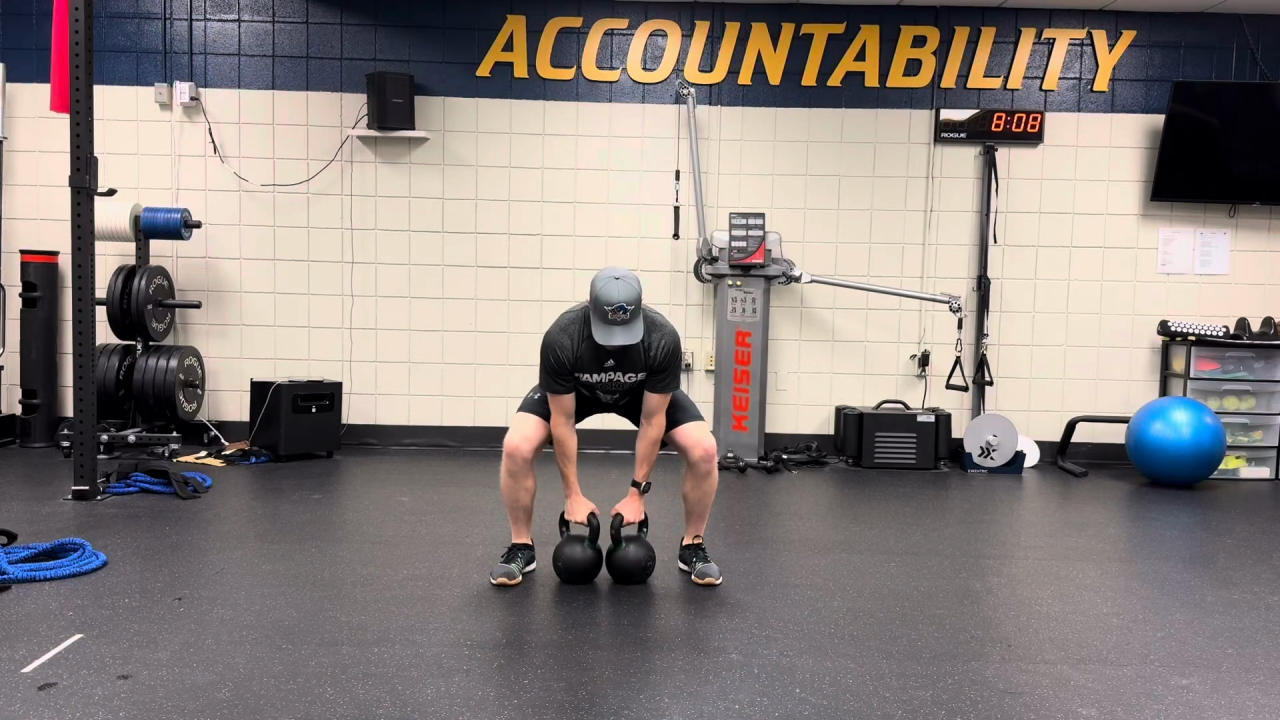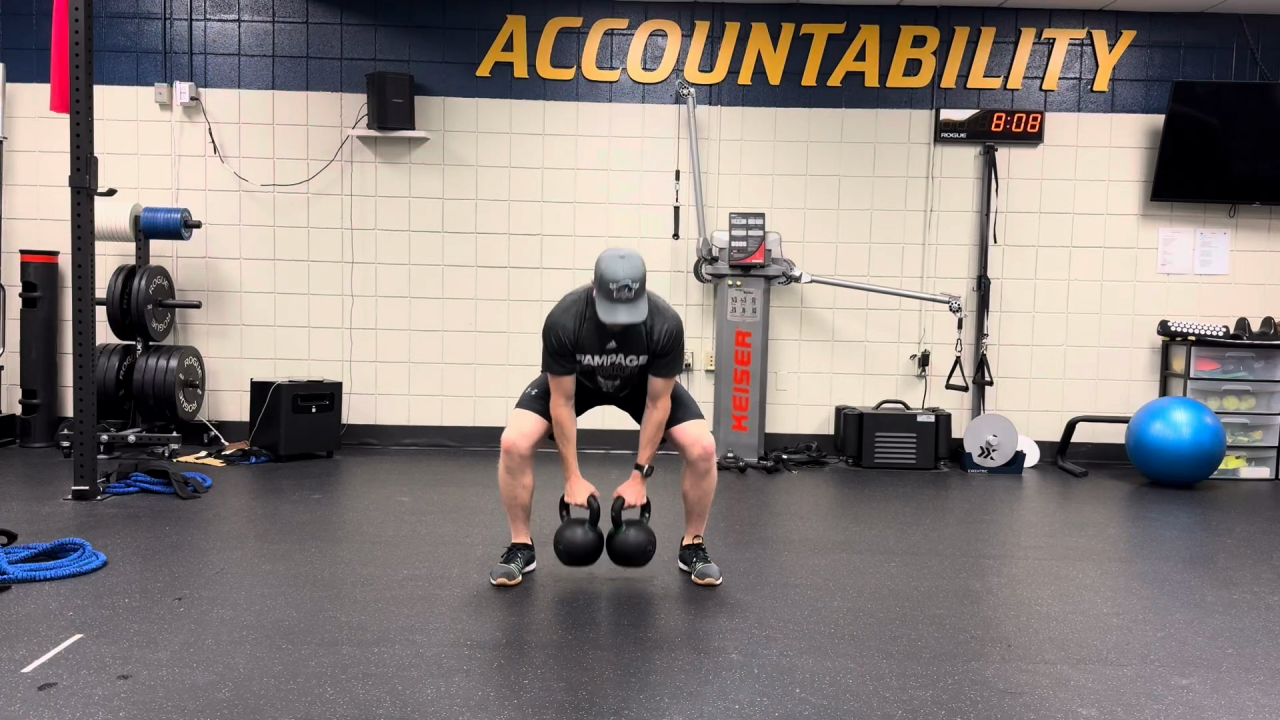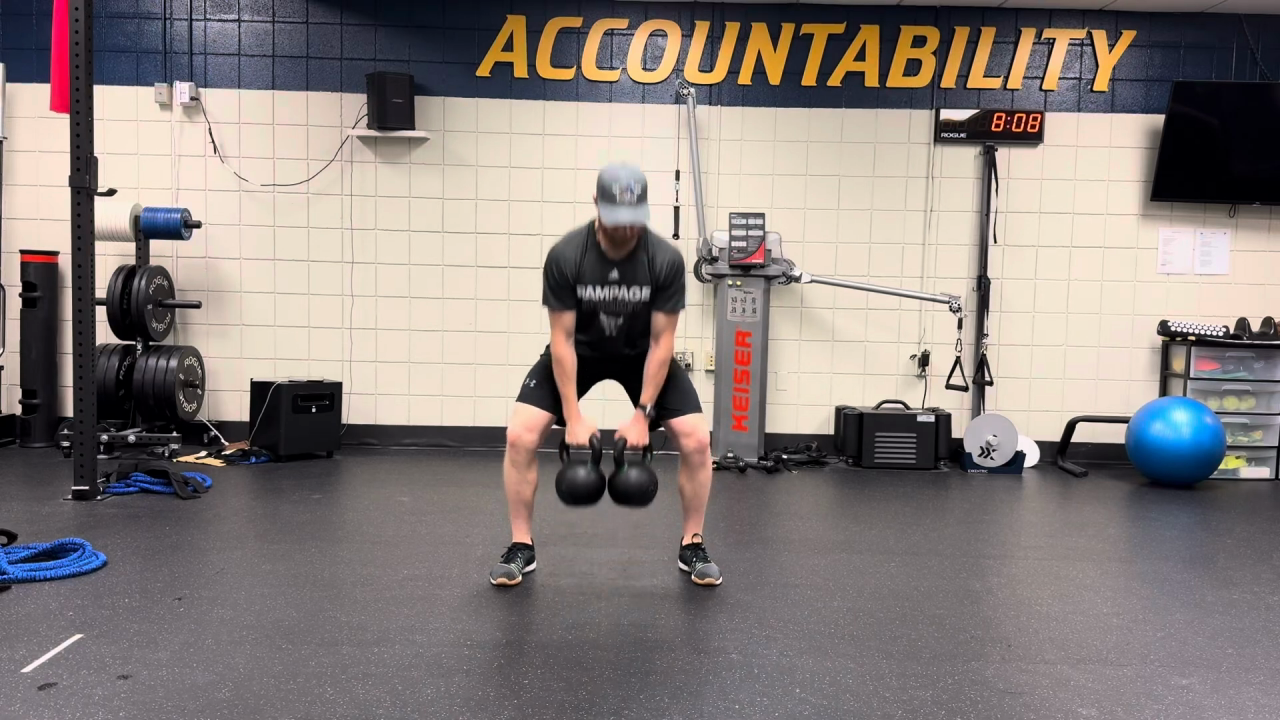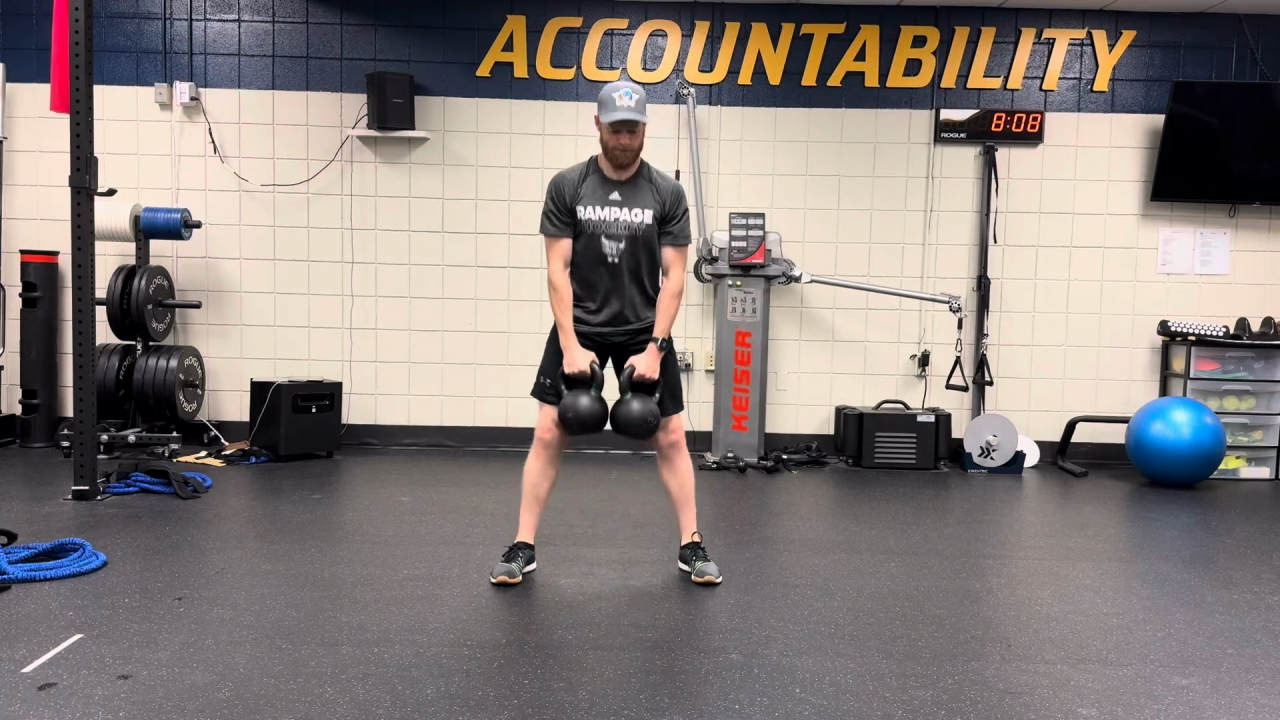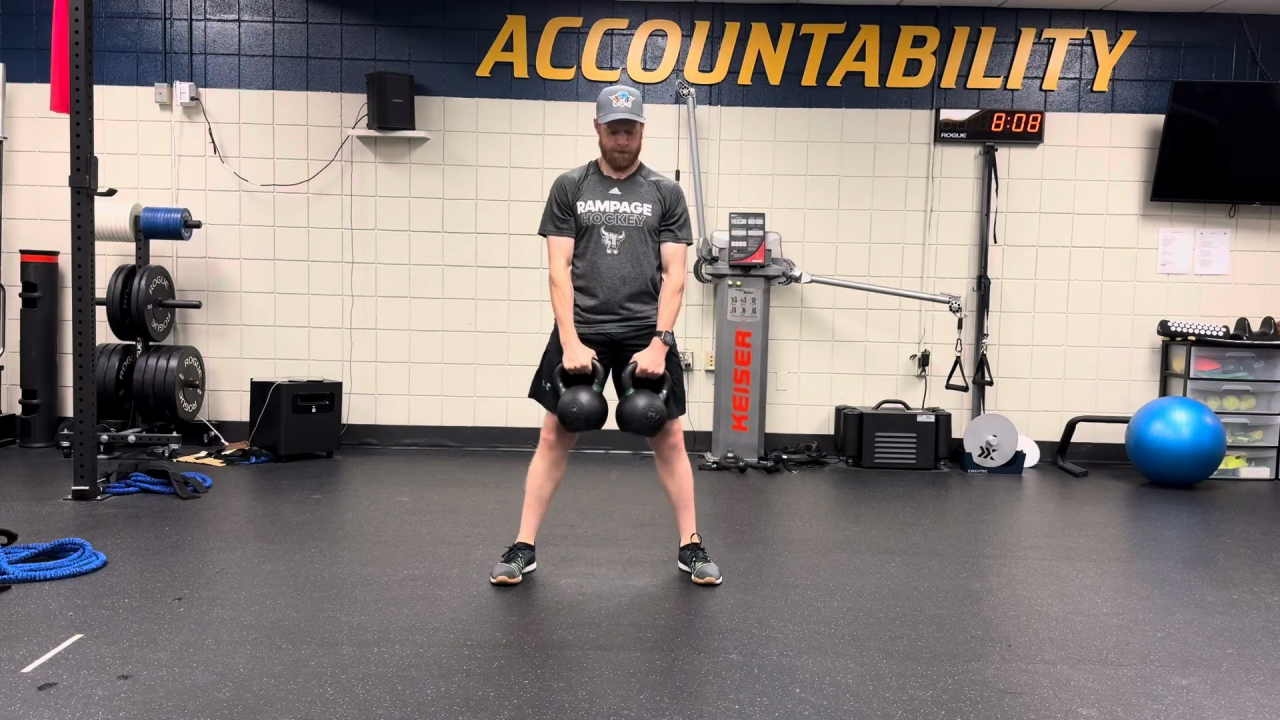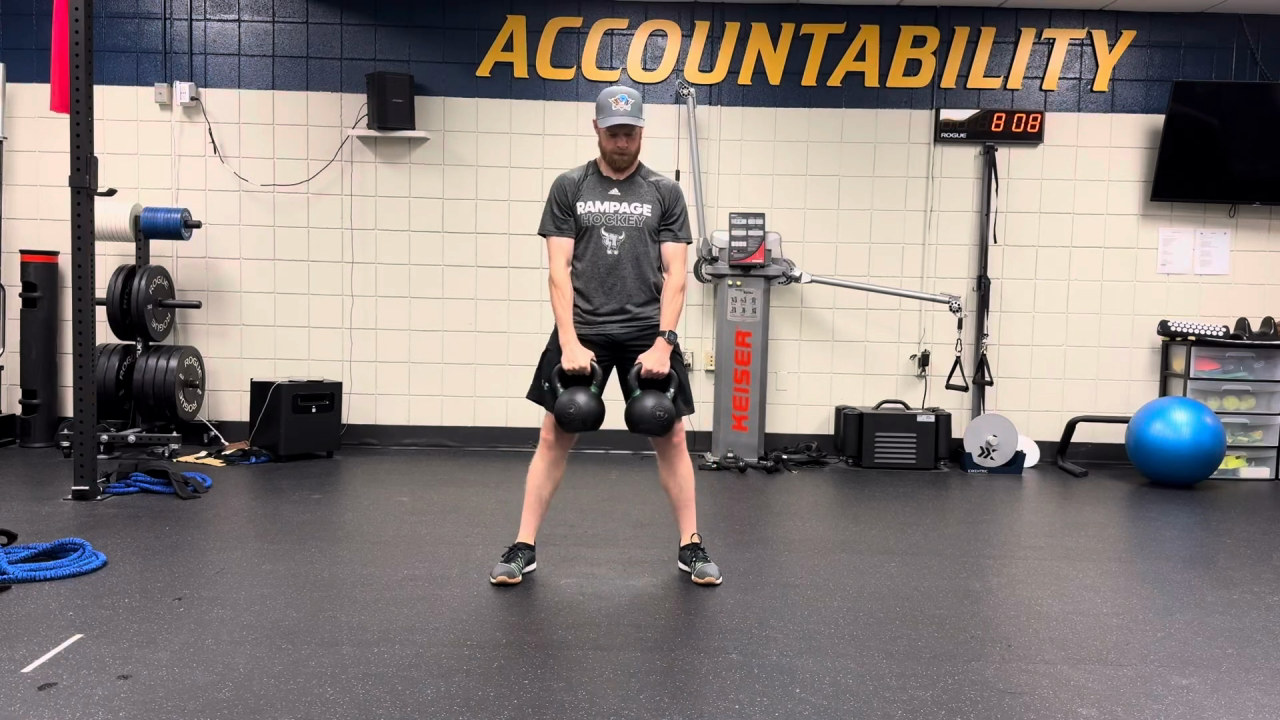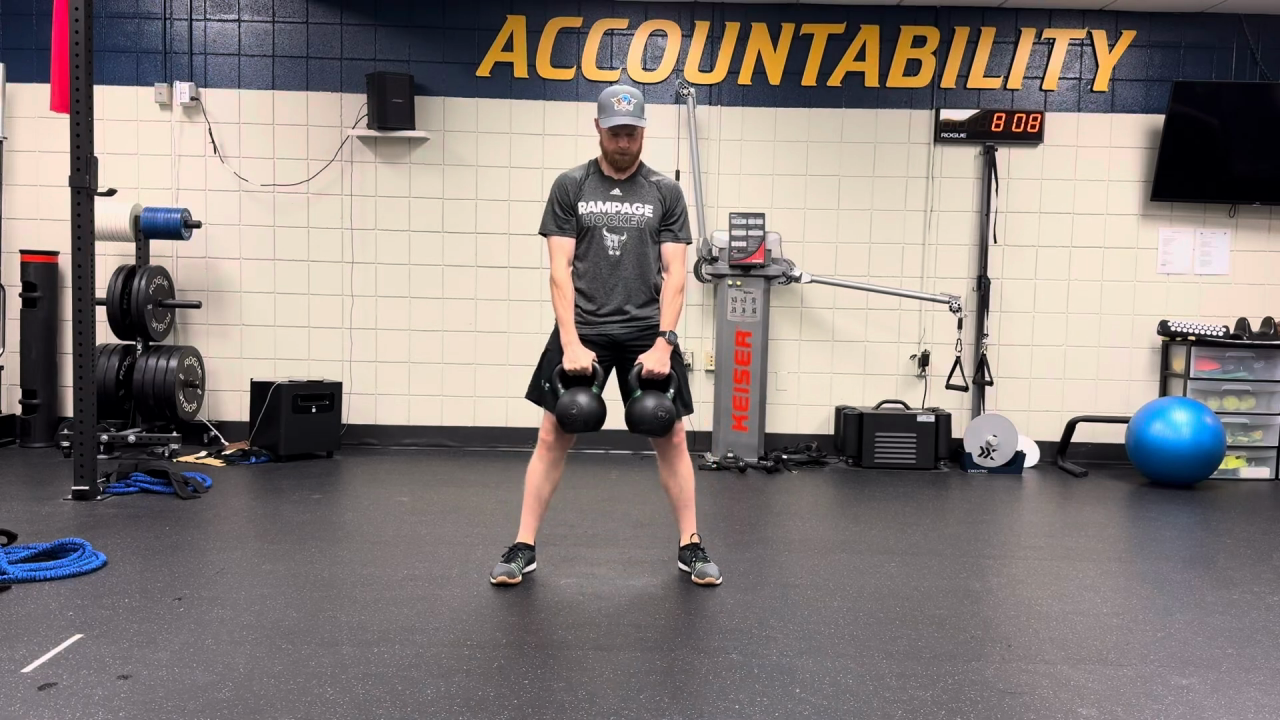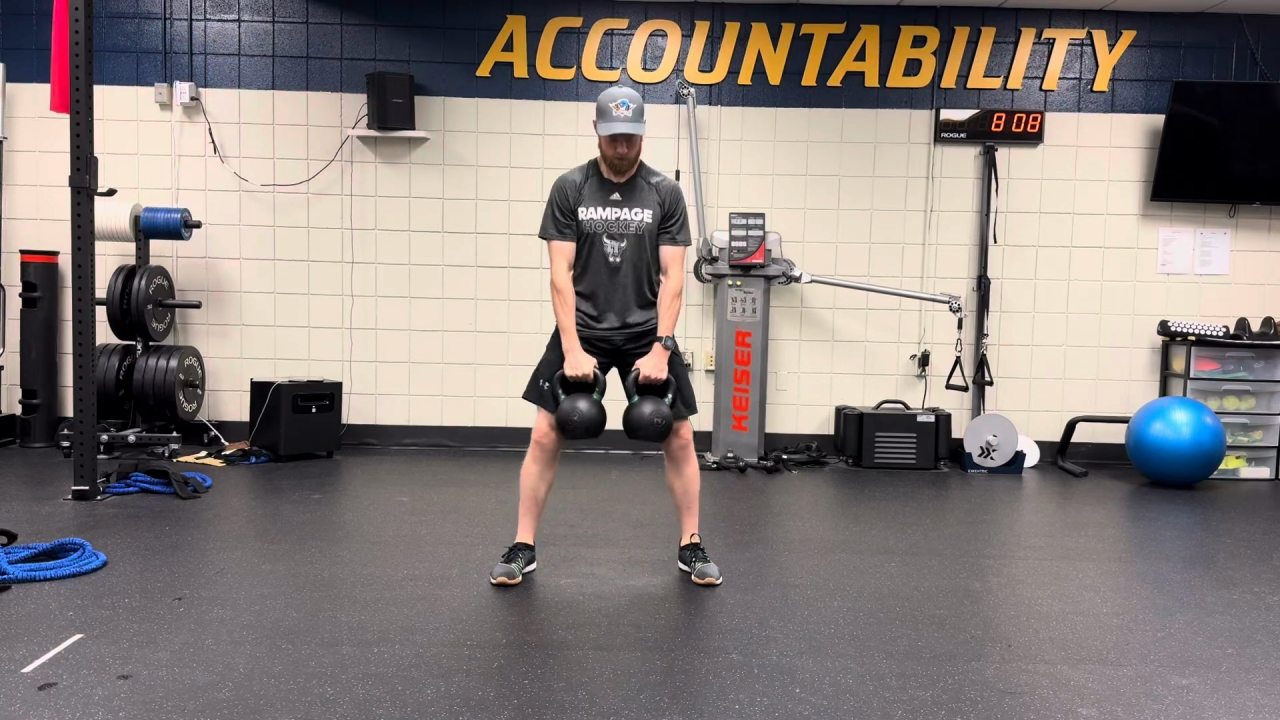
dt=0.2s
person 1, frame 1
left shoulder: (663, 338)
right shoulder: (561, 337)
left elbow: (653, 420)
right elbow: (563, 421)
left wrist: (637, 493)
right wrist: (573, 496)
left hip: (642, 391)
right hip: (575, 390)
left knee: (703, 449)
right knee: (517, 447)
left ankle: (692, 547)
right ankle: (521, 547)
person 1, frame 2
left shoulder: (665, 323)
right shoulder: (564, 320)
left elbow: (658, 403)
right elbow: (562, 402)
left wrist: (639, 477)
right wrist: (573, 481)
left hip: (642, 385)
right hip: (577, 381)
left knee: (702, 448)
right knee: (515, 444)
left ankle: (693, 547)
right ankle: (520, 548)
person 1, frame 3
left shoulder: (665, 258)
right shoulder: (566, 254)
left elbow: (662, 341)
right elbow: (562, 339)
left wrist: (642, 416)
right wrist: (572, 417)
left hip: (641, 356)
right hip: (580, 354)
left knee: (695, 439)
right knee: (521, 435)
left ankle: (693, 545)
right ankle: (520, 547)
person 1, frame 4
left shoulder: (667, 192)
right shoulder: (567, 186)
left elbow: (674, 276)
right elbow: (558, 270)
left wrist: (655, 349)
right wrist: (569, 347)
left hip: (643, 331)
right hip: (580, 329)
left knee: (670, 439)
right knee: (549, 437)
left ankle: (691, 546)
right ankle: (522, 548)
person 1, frame 5
left shoulder: (666, 192)
right shoulder: (569, 187)
left elbow: (675, 273)
right elbow: (559, 269)
left wrist: (660, 341)
right wrist: (569, 340)
left hip: (645, 333)
right hip: (582, 333)
left knee: (668, 439)
right knee: (554, 439)
left ankle: (691, 546)
right ankle: (523, 548)
person 1, frame 6
left shoulder: (665, 192)
right shoulder: (568, 187)
left elbow: (675, 273)
right elbow: (559, 269)
left wrist: (664, 341)
right wrist: (569, 341)
left hip: (647, 333)
right hip: (583, 332)
left knee: (671, 438)
right knee: (553, 439)
left ankle: (691, 546)
right ankle: (523, 547)
person 1, frame 7
left shoulder: (666, 192)
right shoulder: (570, 186)
left elbow: (674, 273)
right elbow: (561, 269)
left wrist: (664, 342)
right wrist: (571, 342)
left hip: (646, 333)
right hip: (583, 331)
left knee: (671, 439)
right knee: (552, 439)
left ankle: (690, 545)
right ankle: (523, 547)
person 1, frame 8
left shoulder: (666, 194)
right shoulder: (569, 188)
left elbow: (672, 277)
right elbow: (562, 273)
left wrist: (660, 348)
right wrist: (572, 349)
left hip: (646, 332)
right hip: (584, 331)
left knee: (678, 438)
right knee: (545, 435)
left ankle: (691, 547)
right ankle: (523, 548)
